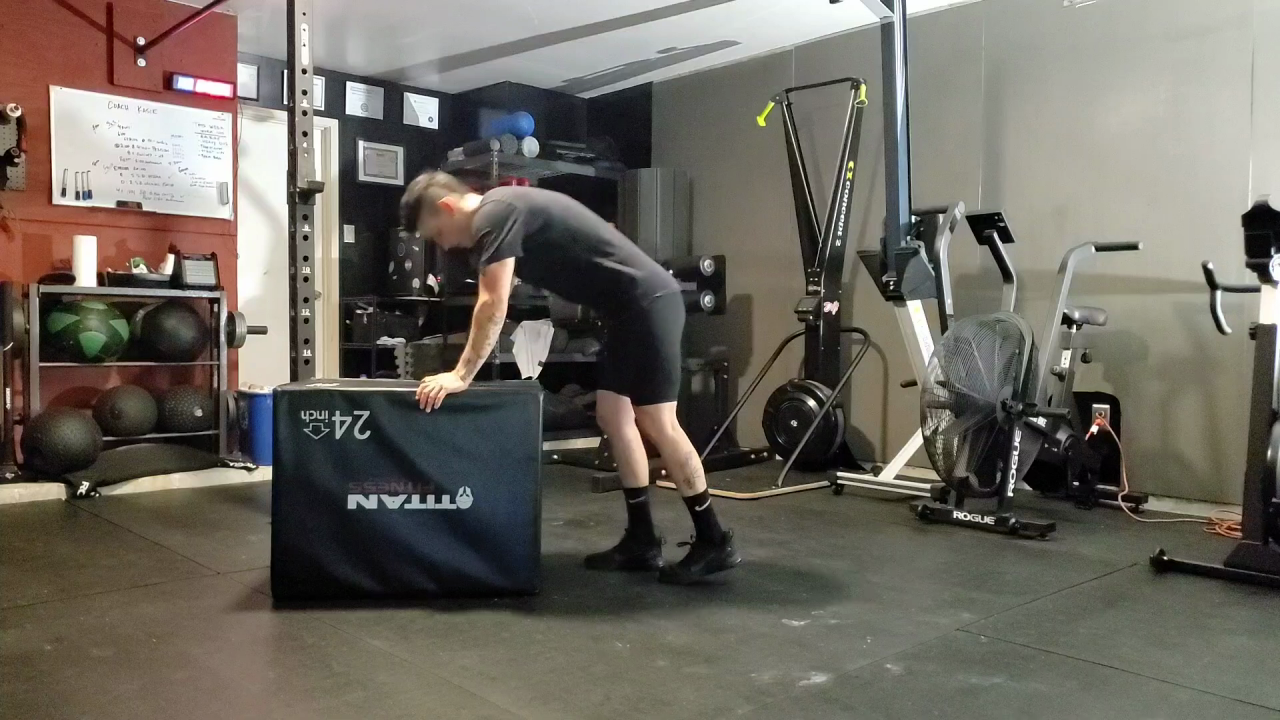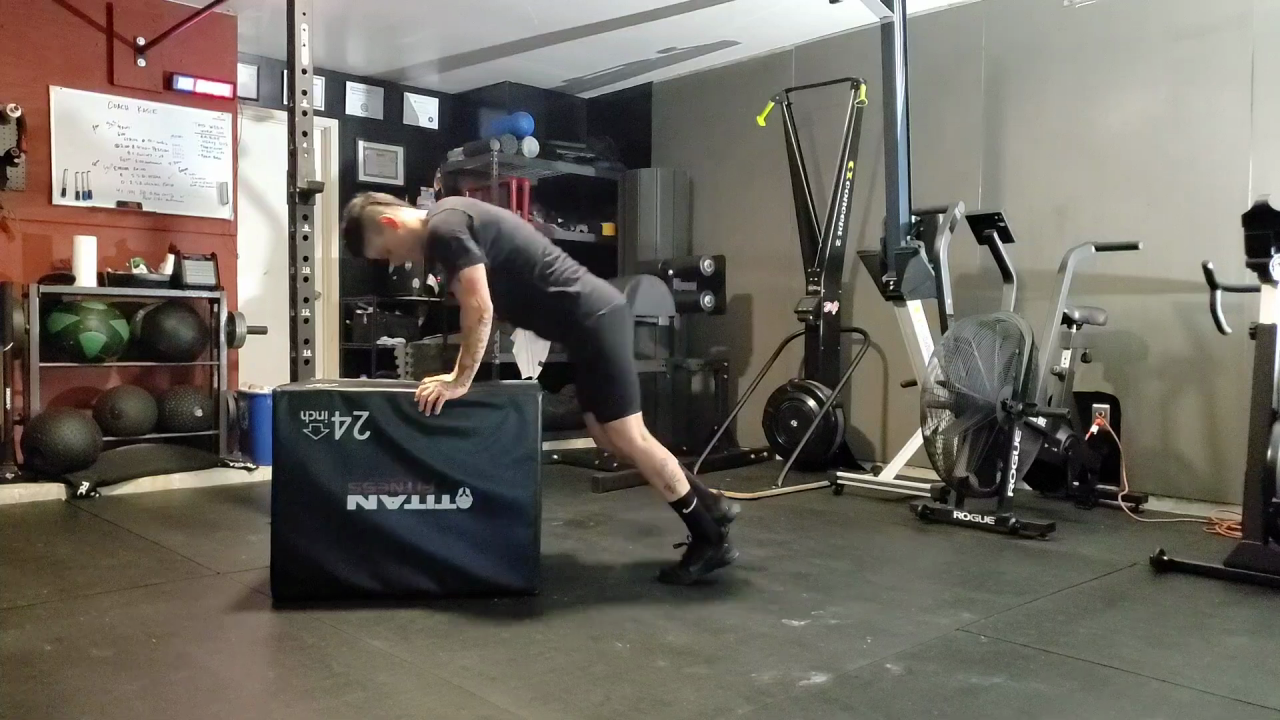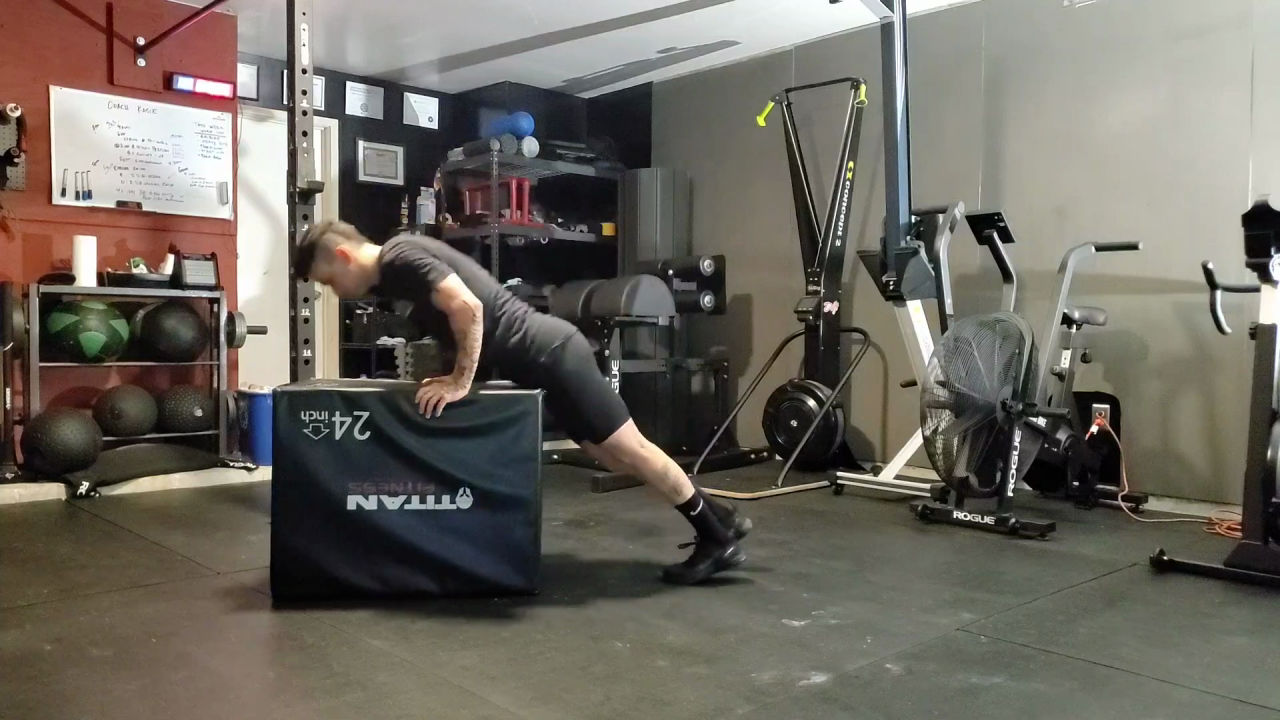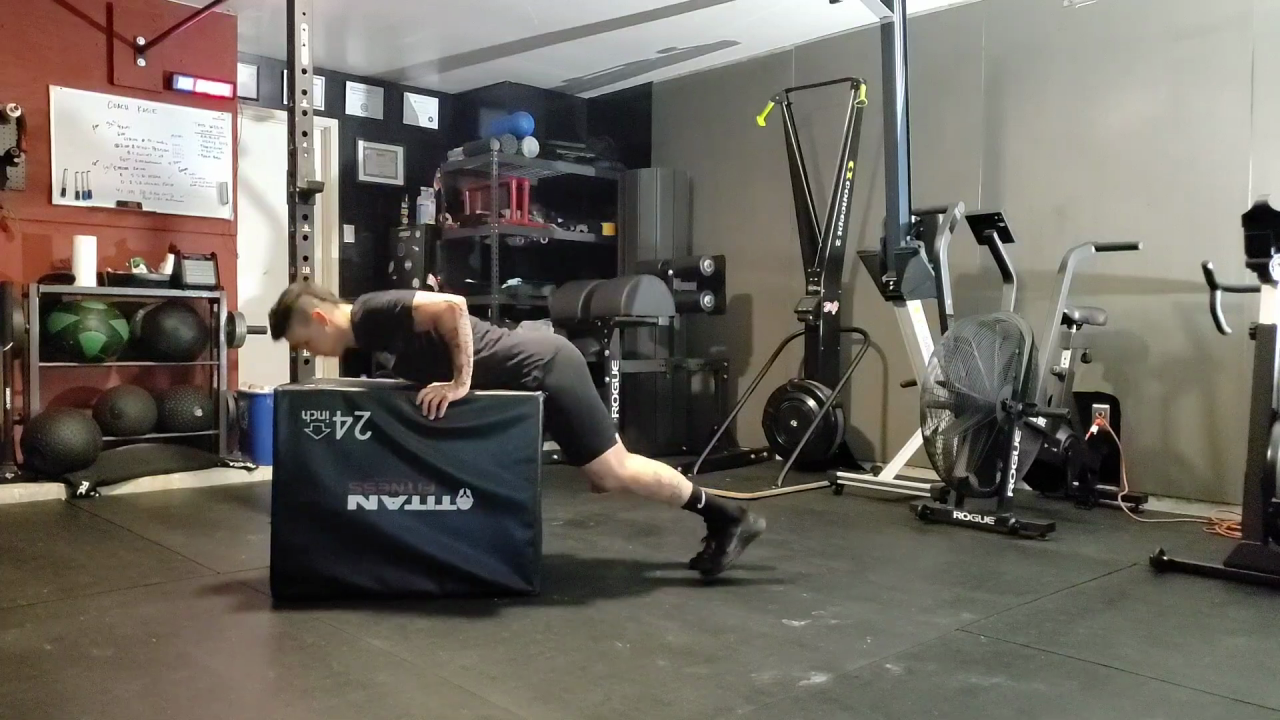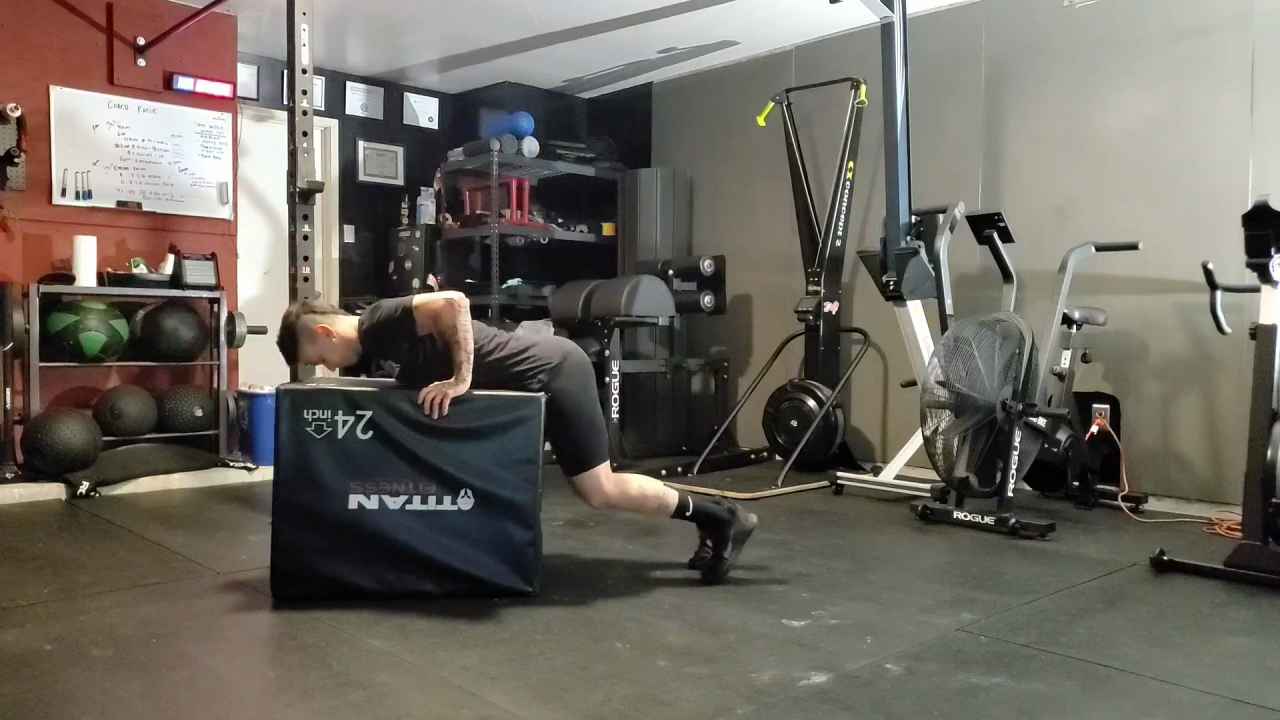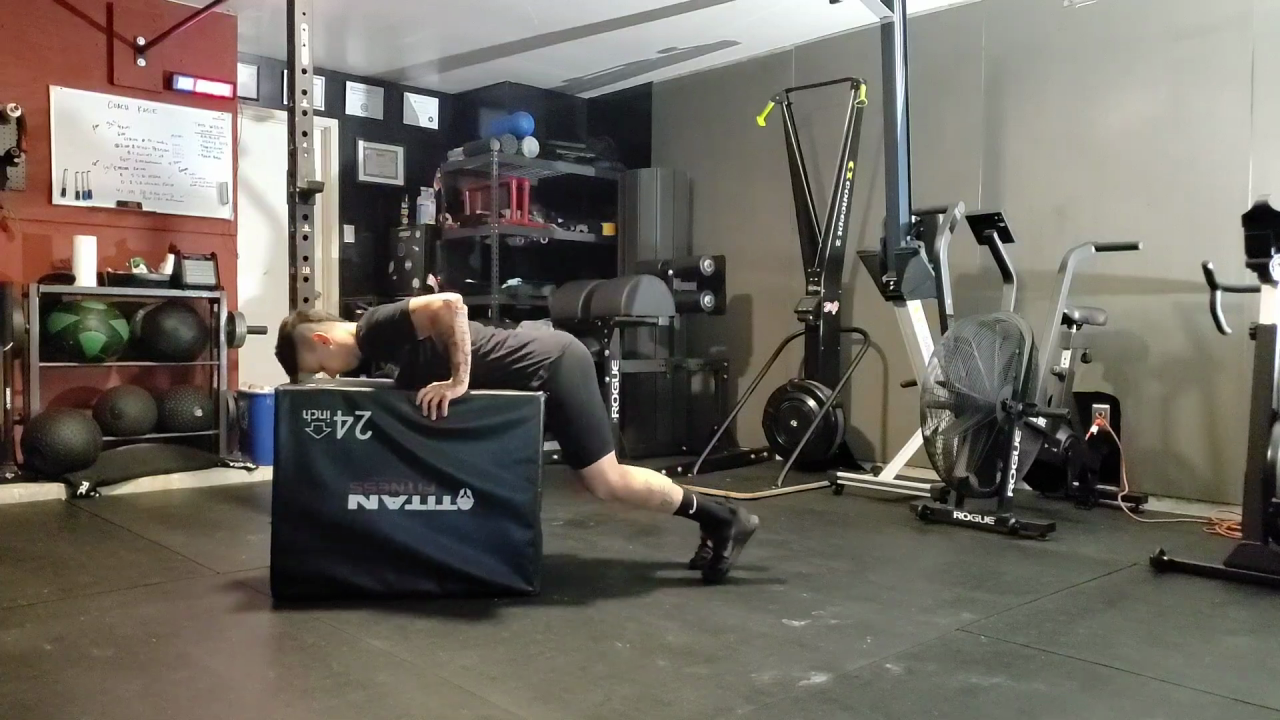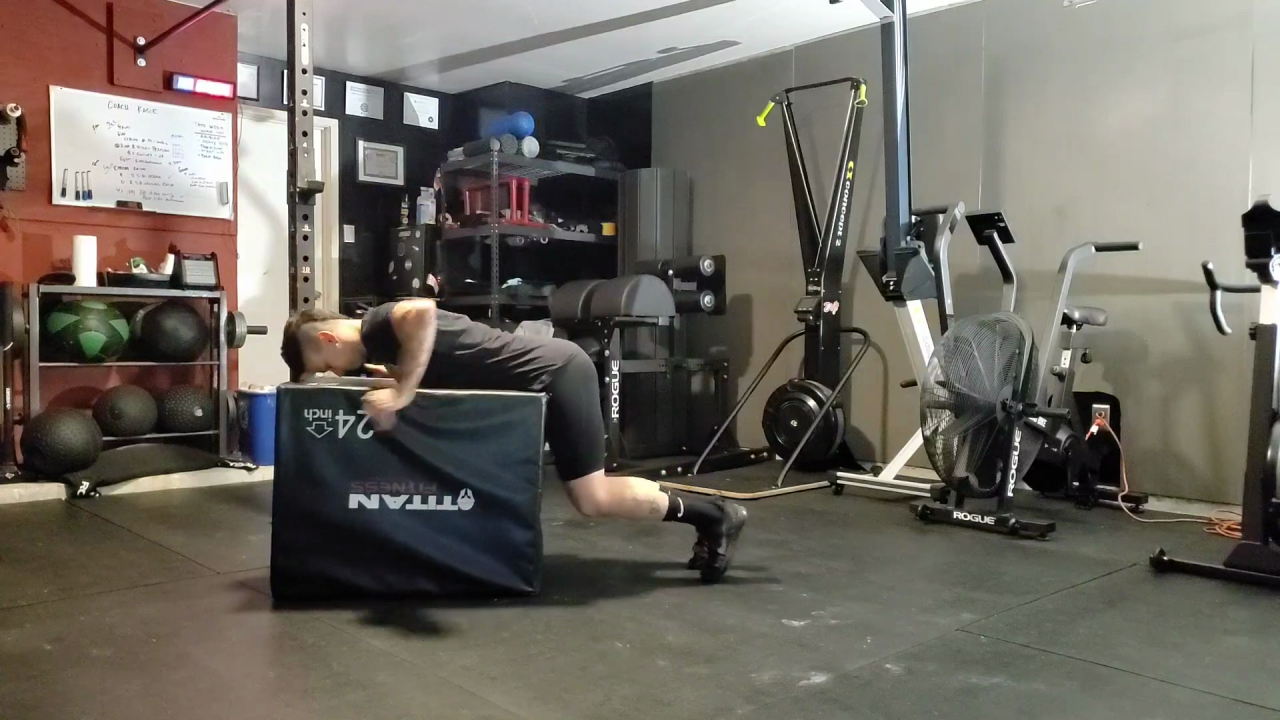
dt=0.3s
person 1, frame 1
left shoulder: (495, 214)
right shoulder: (503, 212)
left elbow: (492, 306)
right elbow: (493, 304)
left wrist: (461, 375)
right wrist: (465, 368)
left hip: (647, 300)
right hip: (628, 306)
left knee: (657, 424)
right knee: (612, 417)
left ankle: (715, 542)
right ankle: (641, 539)
person 1, frame 2
left shoulder: (443, 227)
right shoulder: (447, 222)
left elbow: (479, 308)
right elbow: (477, 307)
left wrist: (461, 380)
right wrist: (460, 374)
left hip: (592, 314)
right hip: (586, 315)
left knee: (627, 435)
right knee: (606, 433)
left ankle: (711, 539)
right ankle: (707, 504)
person 1, frame 3
left shoulder: (400, 257)
right shoulder: (397, 266)
left elbow: (467, 310)
left wrist: (460, 382)
right wrist: (455, 376)
left hip: (548, 353)
right hip: (546, 350)
left knee: (626, 447)
right knee: (611, 452)
left ankle: (718, 538)
right ankle: (720, 518)
person 1, frame 4
left shoulder: (371, 314)
right shoulder: (375, 334)
left elbow: (452, 309)
left wrist: (460, 384)
right wrist: (451, 383)
left hip: (545, 369)
right hip: (540, 369)
left knee: (611, 471)
right knee: (607, 470)
left ankle: (731, 519)
right ankle: (723, 522)
person 1, frame 5
left shoulder: (377, 323)
right shoulder: (380, 346)
left elbow: (452, 304)
left wrist: (461, 380)
left hip: (552, 373)
right hip: (546, 372)
left knee: (599, 490)
right knee: (598, 486)
left ankle: (723, 519)
right ankle: (711, 519)
person 1, frame 6
left shoulder: (375, 328)
right shoulder: (379, 351)
left elbow: (448, 304)
left wrist: (458, 381)
left hip: (553, 365)
right hip: (548, 366)
left knee: (604, 481)
right knee: (600, 476)
left ankle: (725, 519)
right ankle: (715, 518)
person 1, frame 7
left shoulder: (377, 325)
right shoulder: (383, 341)
left elbow: (422, 311)
left wrist: (401, 392)
right wrist: (398, 380)
left hip: (555, 375)
right hip: (551, 373)
left knee: (592, 499)
right knee: (592, 490)
left ankle: (715, 516)
right ankle: (707, 516)
